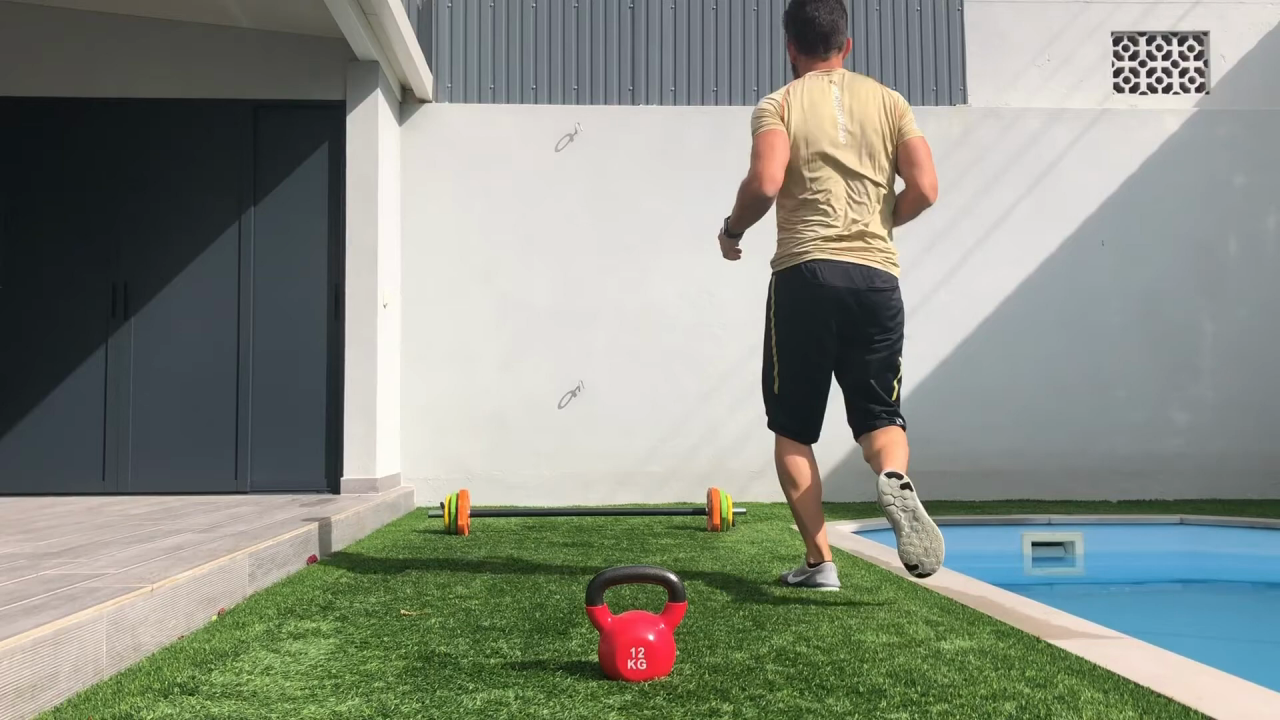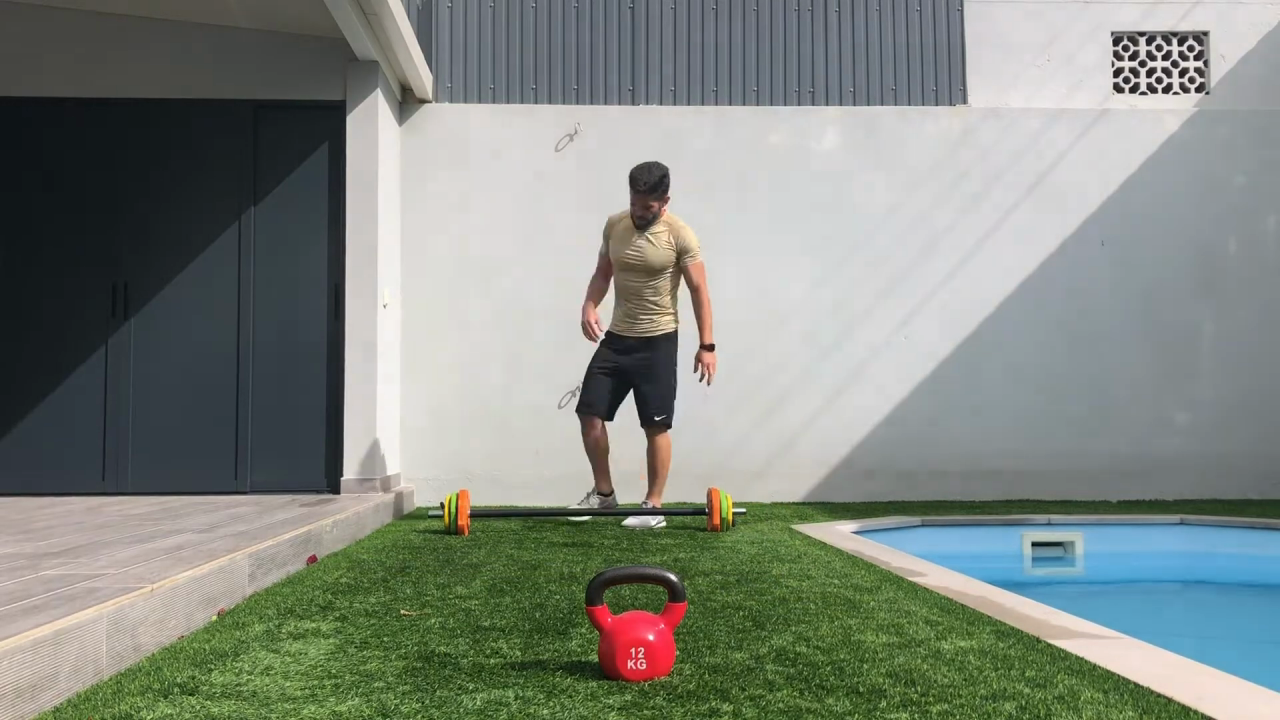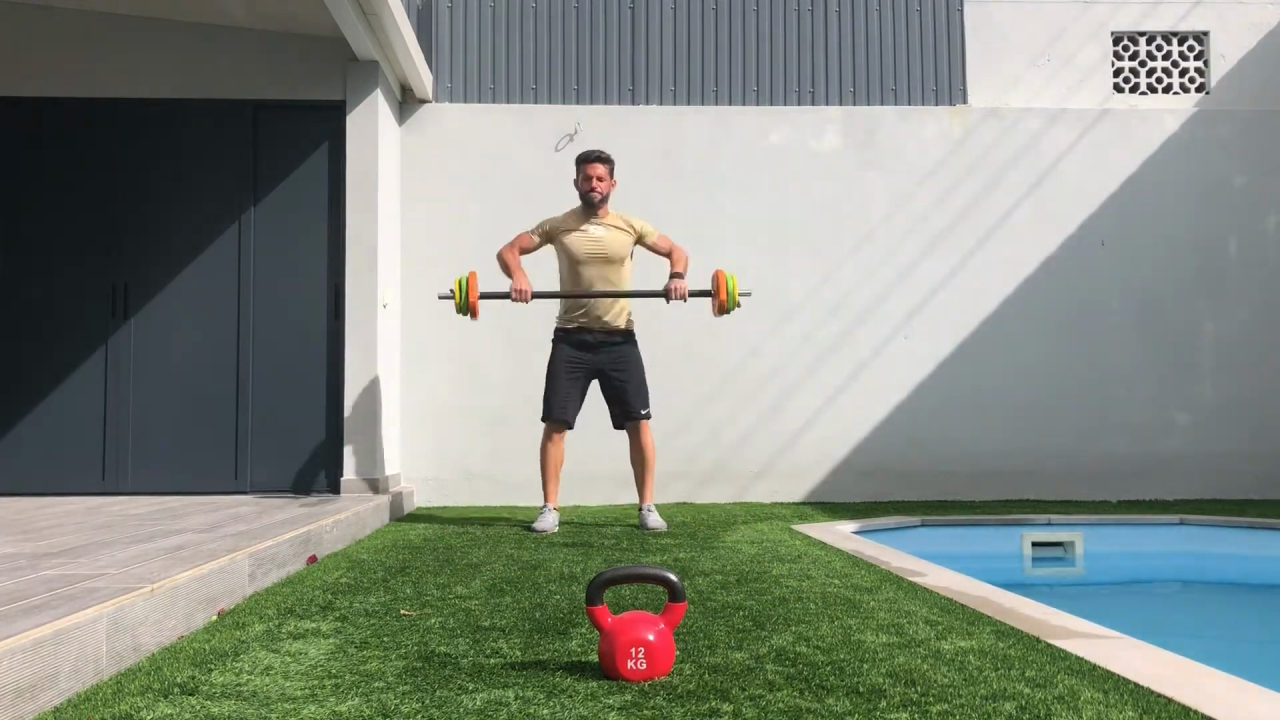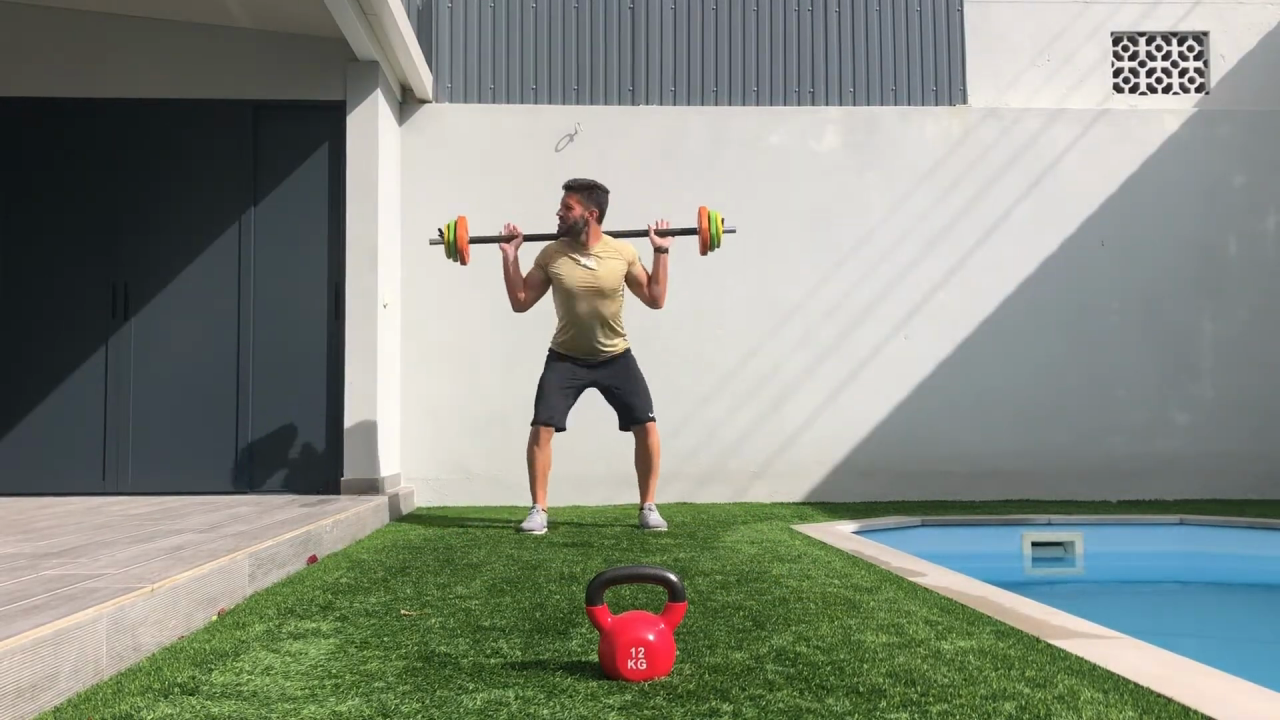
dt=1s
person 1, frame 1
left shoulder: (778, 106)
right shoulder: (886, 101)
left elbow: (765, 184)
right elbow: (924, 190)
left wrist: (731, 227)
left hip: (806, 277)
right hip: (876, 278)
left knee: (793, 432)
right knee: (878, 419)
left ankle: (821, 561)
right ankle: (896, 481)
person 1, frame 2
left shoulder: (679, 234)
right shoulder: (615, 225)
left elbow: (699, 291)
right elbow: (603, 274)
left wrist: (707, 345)
right wrist: (589, 307)
left hip: (658, 341)
right hip: (616, 339)
left knee: (657, 426)
right knee: (589, 415)
left ankle: (653, 507)
right ankle: (604, 491)
person 1, frame 3
left shoulder: (629, 225)
right shoulder: (558, 225)
left elbow: (677, 252)
right elbow: (507, 252)
left wrist: (677, 277)
right wrist: (517, 280)
left hip: (618, 339)
right hip: (570, 340)
left knee: (639, 423)
right knee: (555, 424)
left ankle: (647, 508)
right ankle: (550, 508)
person 1, frame 4
left shoulder: (623, 254)
right shoulder: (551, 256)
left elbow: (656, 301)
right elbow: (520, 304)
left wrist: (661, 254)
right wrist: (510, 258)
left hip: (615, 358)
right hip: (567, 358)
left knee: (647, 426)
right knee: (542, 428)
left ankle: (648, 505)
right ankle: (538, 507)
